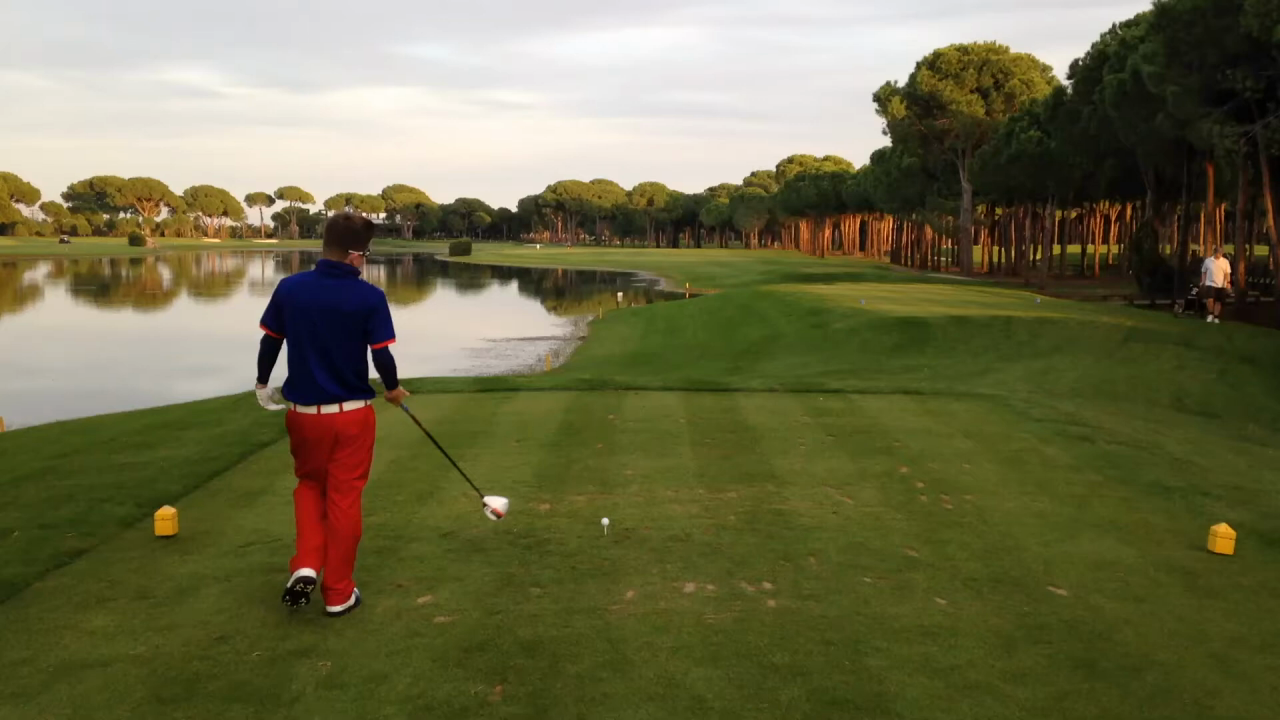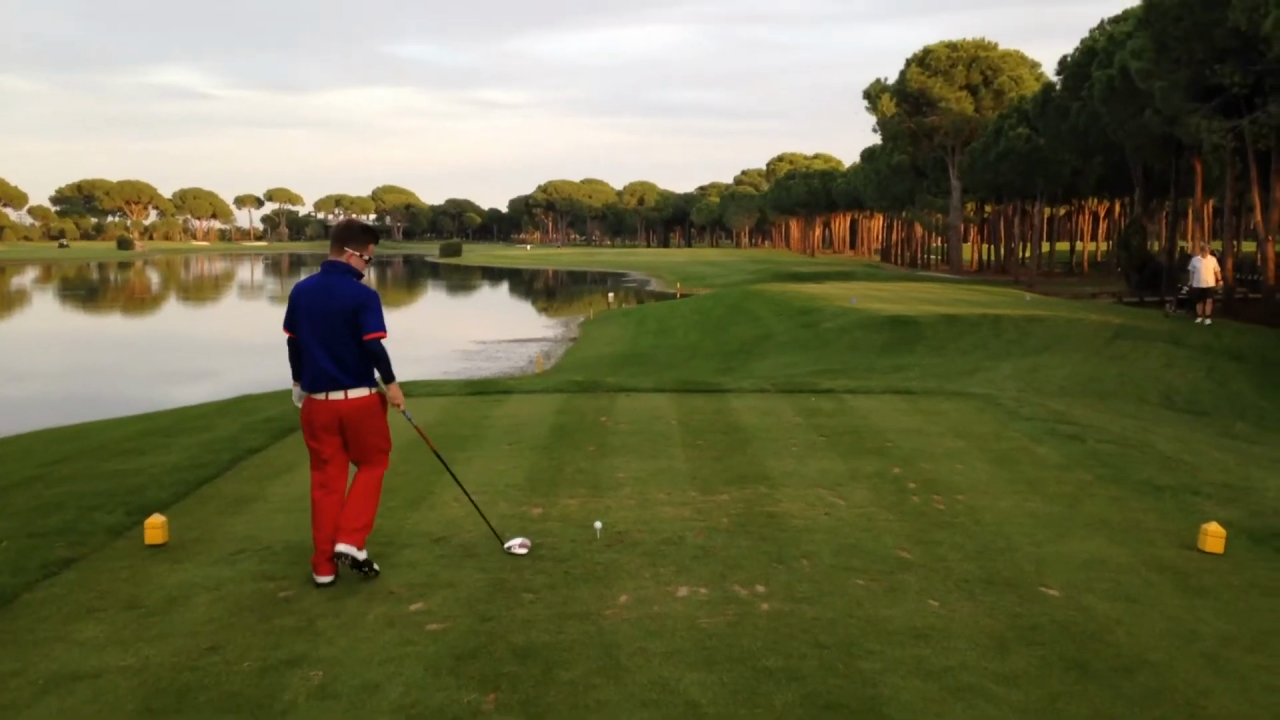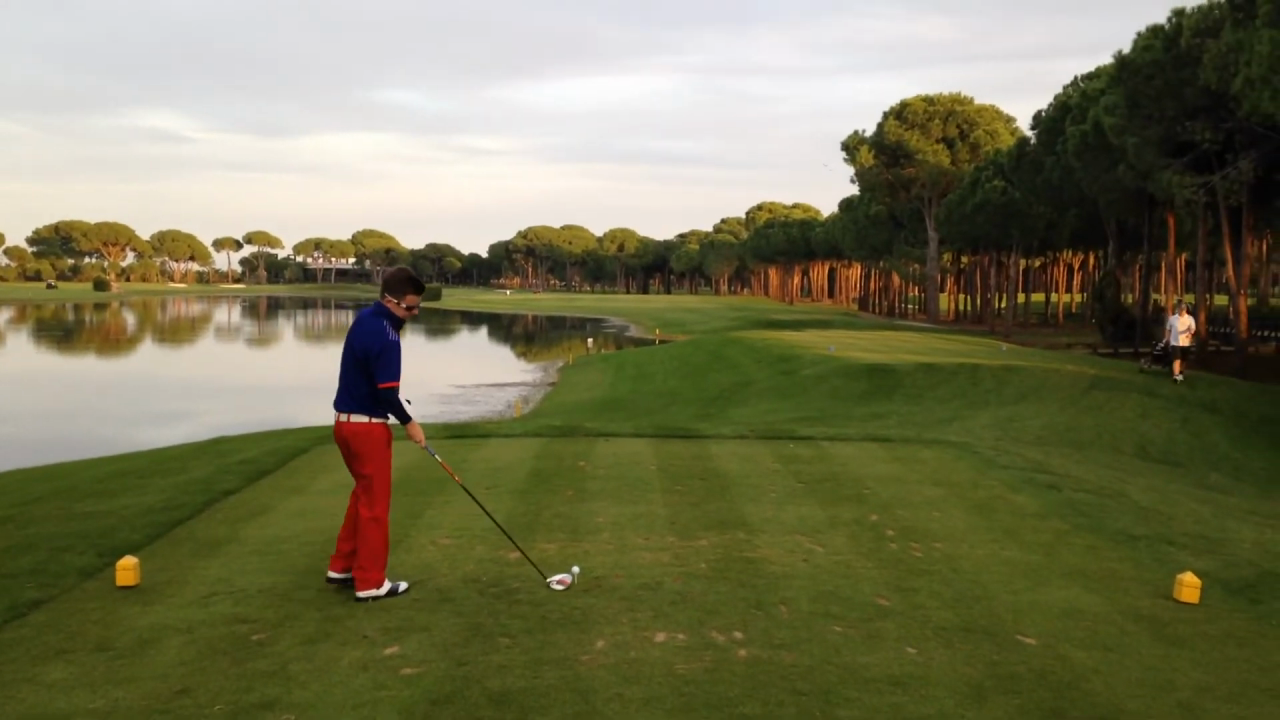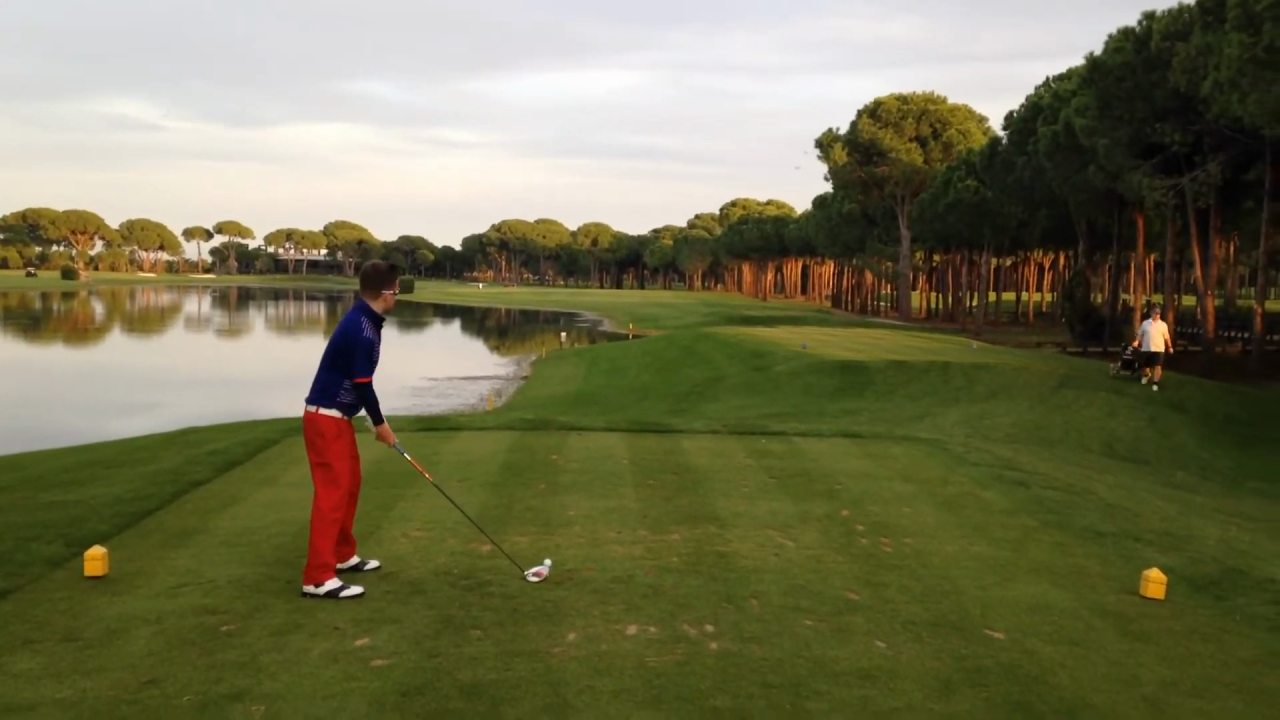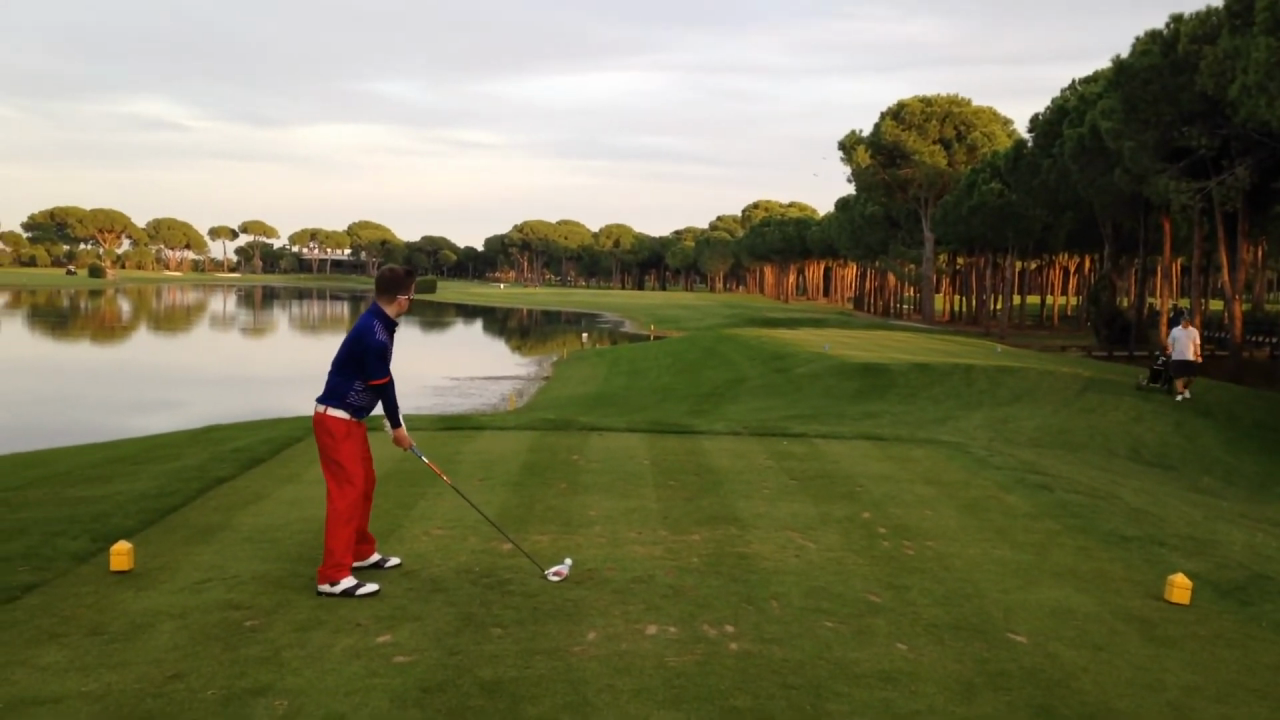
dt=0.7s
person 1, frame 1
left shoulder: (290, 289)
right shoulder: (369, 297)
left elbow: (270, 340)
right elbow: (382, 355)
left wrist: (263, 382)
right wrist: (393, 388)
left hip: (303, 412)
right hip: (351, 414)
left knee: (311, 488)
right knee: (344, 498)
left ankle: (306, 568)
right ankle: (338, 593)
person 1, frame 2
left shoulder: (301, 291)
right shoulder: (363, 295)
left elbow: (292, 342)
right elbow: (373, 347)
left wrist: (298, 381)
right wrist: (391, 384)
left hip: (317, 402)
right hip: (360, 399)
left knee: (326, 481)
right knee: (371, 465)
left ankle: (324, 565)
right ankle: (351, 542)
person 1, frame 3
left shoulder: (364, 318)
right shoulder: (386, 339)
right elbow: (385, 393)
left wrist: (398, 398)
right wrist: (408, 423)
left hip: (346, 420)
right hip: (368, 426)
left knee: (363, 494)
right knee: (375, 502)
left ankle: (342, 565)
right ankle: (370, 582)
person 1, frame 4
left shoulder: (364, 320)
right shoulder: (362, 331)
right elbow: (362, 386)
left wrist: (376, 419)
right wrist: (380, 424)
left hip: (336, 415)
right hip: (326, 418)
left knee: (349, 484)
right knee: (332, 493)
left ankle: (342, 554)
right ankle: (318, 577)
person 1, frame 5
left shoulder: (379, 324)
right shoulder: (374, 335)
left elbow: (384, 380)
right elbow: (382, 385)
left wrist: (396, 422)
right wrist: (397, 428)
left hip: (350, 418)
right hip: (336, 419)
left knee: (364, 483)
right knee: (347, 491)
left ankle: (361, 552)
right ankle: (333, 576)
